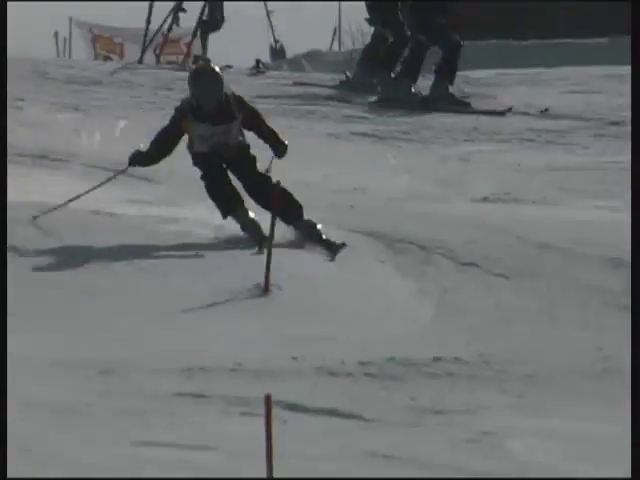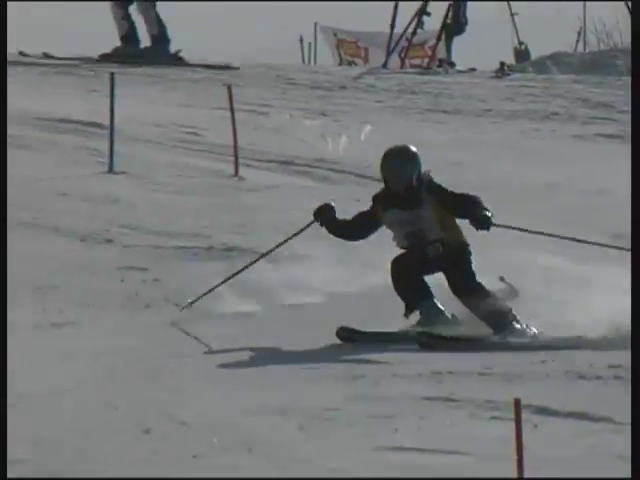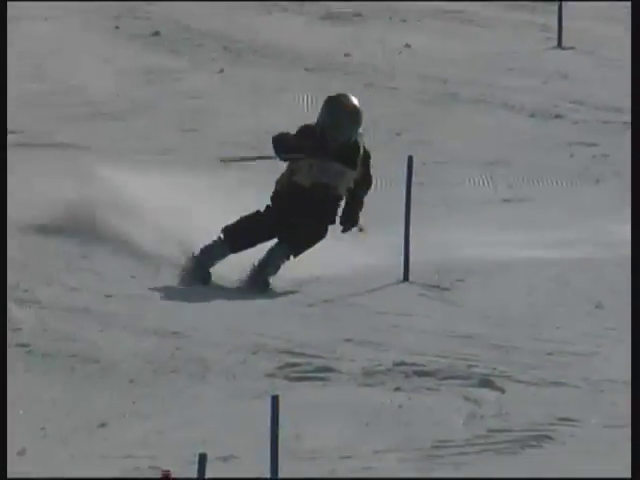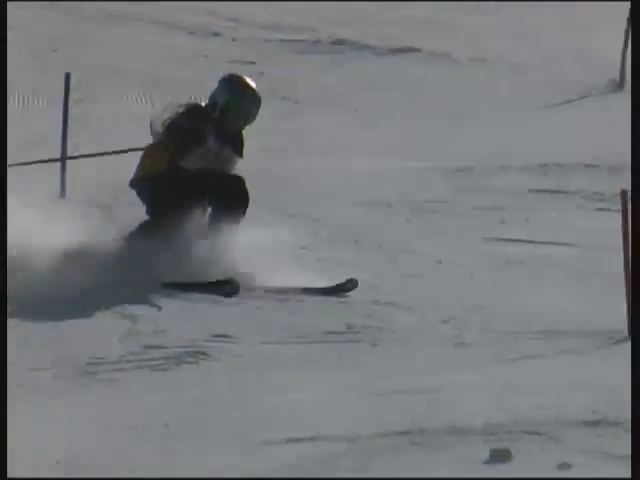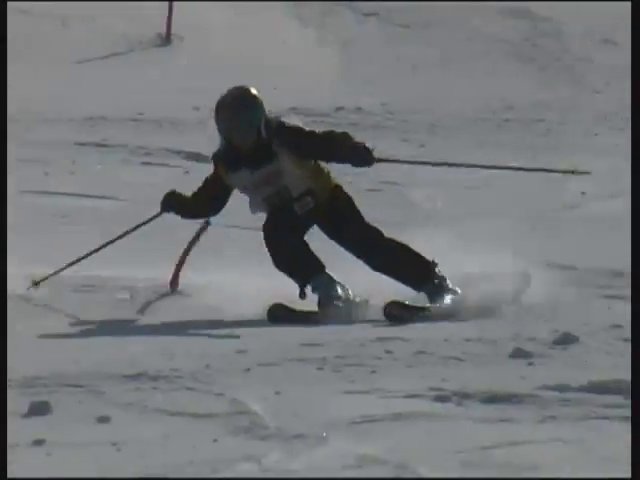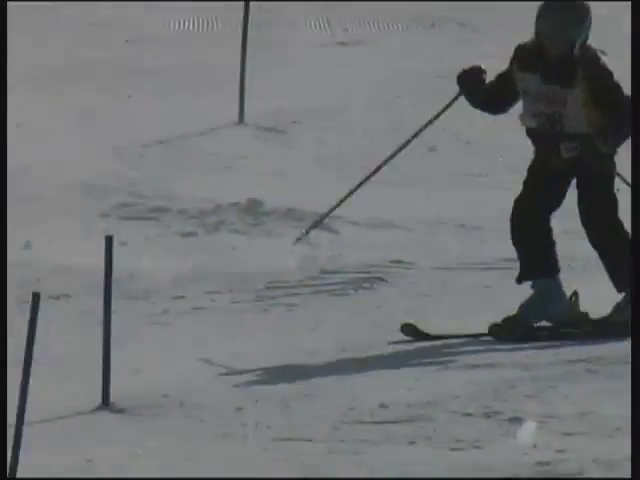
dt=0.7s
person 1, frame 1
left shoulder: (232, 104)
right shoulder: (186, 113)
left elbow: (254, 122)
right elbow: (167, 139)
left wrist: (275, 142)
right wrist: (146, 156)
left hip: (234, 149)
right hip: (206, 155)
left knee: (261, 187)
right knee: (215, 179)
left ankle: (301, 225)
right ankle: (247, 223)
person 1, frame 2
left shoulder: (430, 192)
right shoulder: (384, 202)
left elbow: (464, 203)
right elbow: (359, 229)
left wrist: (480, 214)
right wrist: (331, 222)
left hip: (450, 247)
right hip: (420, 251)
left knee: (464, 285)
right knee: (401, 270)
left ankle: (509, 324)
right ankle: (435, 318)
person 1, frame 3
left shoulder: (358, 153)
right shoulder: (310, 137)
left elbow: (362, 184)
right elbow: (282, 146)
left wrist: (352, 209)
right wrist: (302, 148)
left hip: (325, 201)
right hip: (295, 191)
left knee: (318, 223)
right knee: (270, 221)
left ankle: (267, 266)
right ankle: (206, 257)
person 1, frame 4
left shoulder: (233, 144)
right shoulder: (194, 115)
left elbow: (212, 179)
right elbow: (174, 141)
left hip: (187, 182)
right hip: (155, 181)
left knee: (235, 192)
right knee: (171, 217)
person 1, frame 5
left shoulder: (281, 136)
right shoulder: (227, 164)
left elbow: (326, 143)
right elbow: (209, 201)
left wrist: (356, 151)
right wrist: (180, 204)
left hip: (322, 197)
right hip: (283, 211)
left knee: (364, 240)
right knee: (277, 235)
left ankle: (434, 282)
right ankle: (329, 291)
person 1, frame 6
left shoulder: (590, 69)
right shoulder: (526, 59)
left elbow: (624, 114)
right elbow: (495, 100)
left wrist: (603, 144)
right wrist: (474, 85)
left hip: (585, 151)
right hip: (547, 151)
left knee: (597, 216)
right knee: (527, 214)
left ankle: (631, 292)
right ankle: (551, 298)
